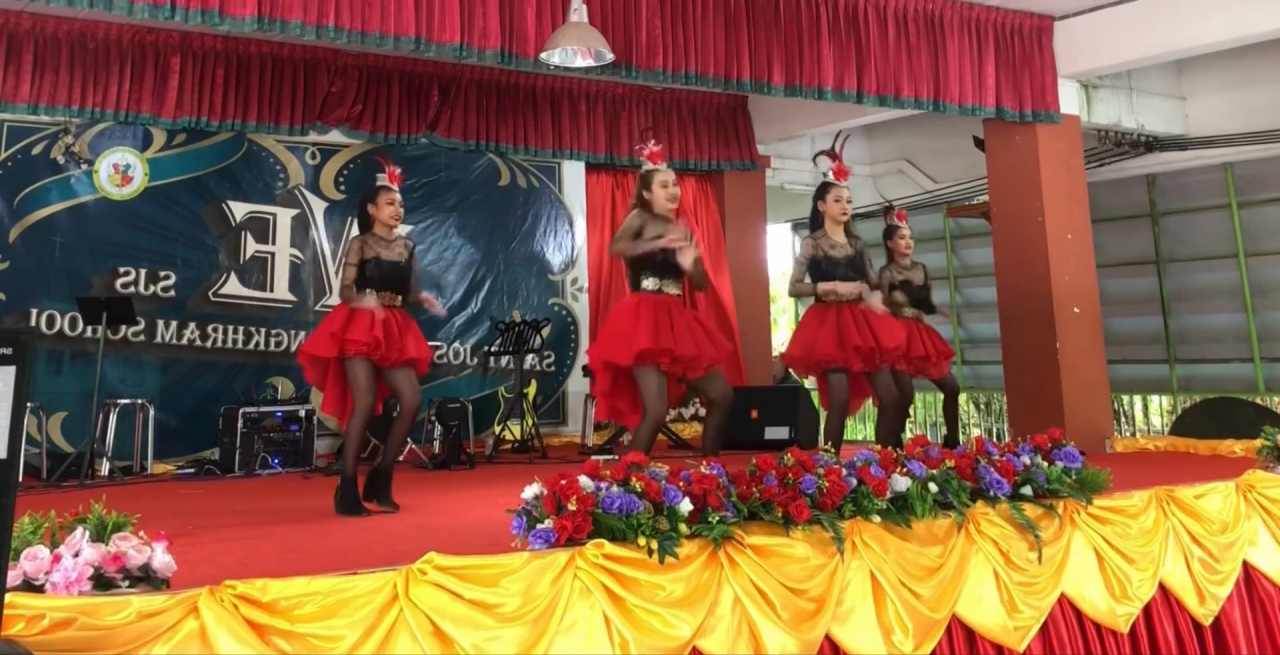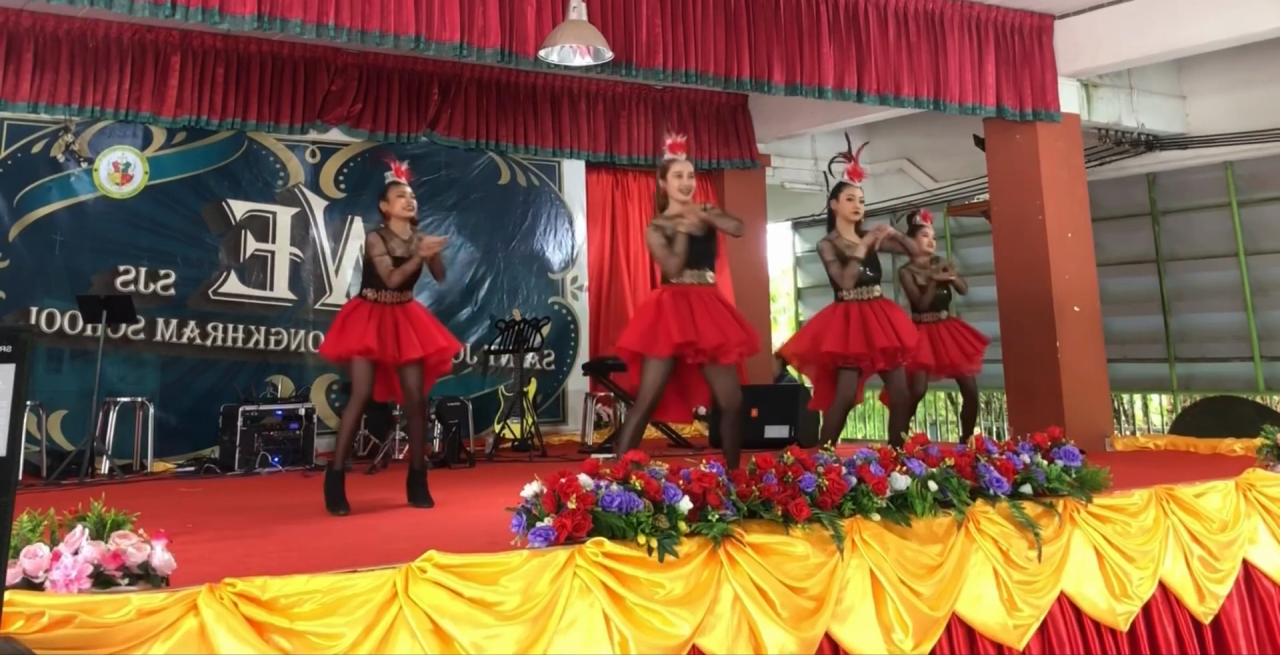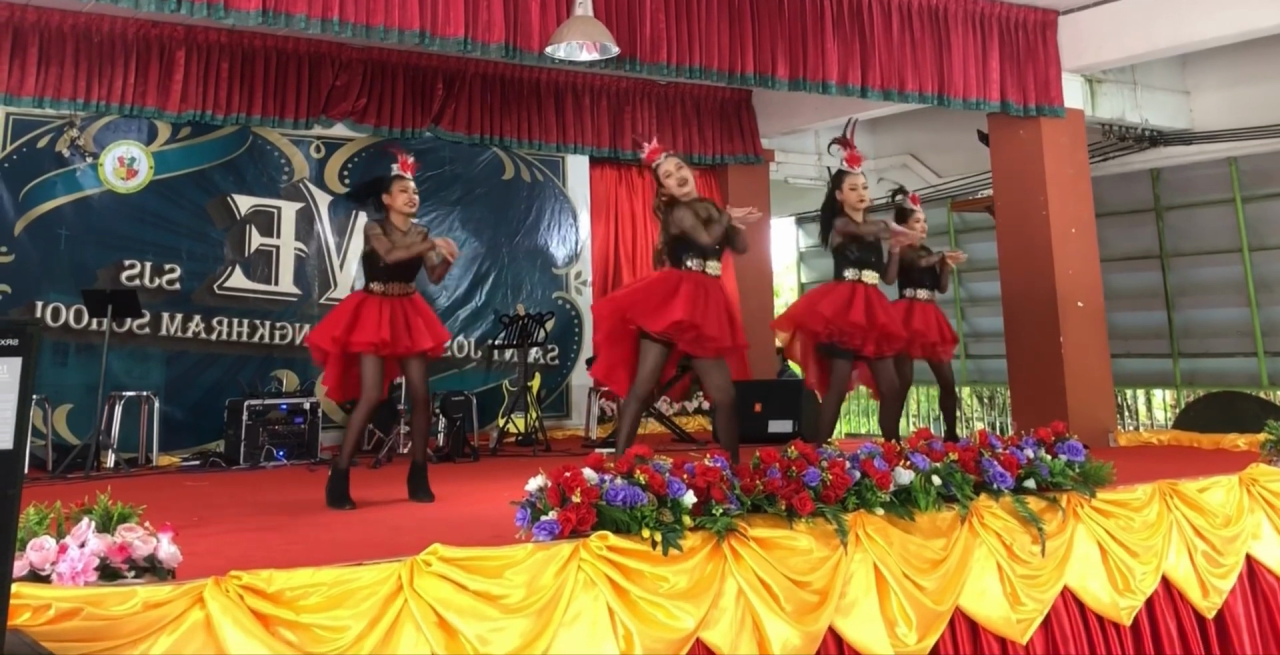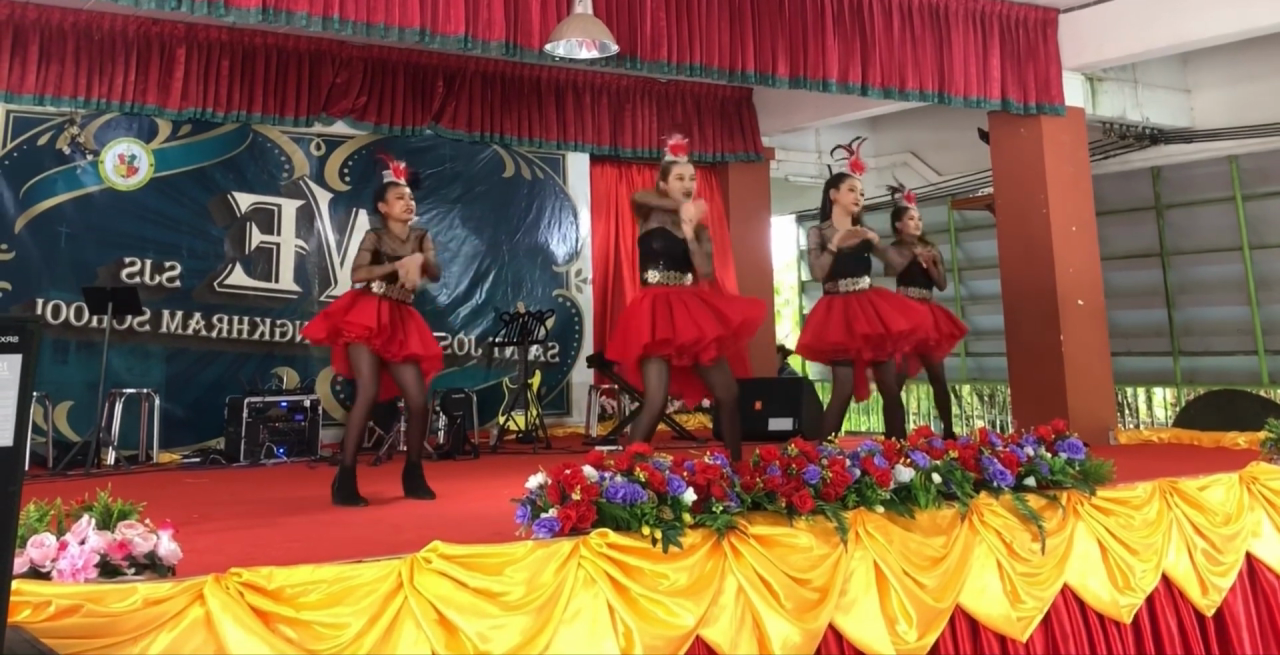
dt=0.5s
person 1, frame 1
left shoulder: (406, 246)
right shoulder: (359, 244)
left elbow: (409, 291)
right elbow: (346, 289)
left wrist: (426, 298)
right wrist: (364, 301)
left hip: (395, 329)
right hip: (359, 326)
left knee: (411, 403)
right knee: (364, 403)
left ankle: (379, 482)
right ankle: (347, 490)
person 1, frame 2
left shoulder: (422, 238)
right shoulder: (376, 238)
left elbow: (441, 275)
right elbow: (391, 279)
left wrist: (431, 253)
right wrist: (420, 253)
left hip: (405, 321)
right hip: (370, 319)
left knee: (417, 402)
right knee: (361, 396)
left ankle: (418, 483)
right ankle: (335, 480)
person 1, frame 3
left shoulder: (421, 234)
right shoulder: (375, 228)
left elbow: (436, 277)
right elbow: (390, 255)
left wrist: (446, 255)
right wrist: (430, 244)
left hip: (408, 316)
right hip: (374, 314)
left knee: (421, 395)
right knee: (371, 397)
left ankle: (418, 476)
right ankle: (339, 478)
person 1, frame 4
left shoulder: (422, 237)
right shoulder: (374, 237)
left elbow: (435, 275)
right elbow: (357, 274)
left wrist: (420, 261)
right wrist: (397, 264)
left hip: (403, 323)
right hip: (367, 316)
left knee: (419, 403)
right knee: (368, 396)
left ankle: (413, 474)
right ankle: (345, 479)
person 2, frame 1
left shoulder: (684, 232)
right shoulder: (639, 220)
left elbow: (701, 284)
right elbow: (616, 248)
left wrist: (691, 266)
right wrist: (661, 243)
left hip: (678, 321)
right hip: (643, 320)
left knee: (721, 396)
right knee: (656, 412)
person 2, frame 2
left shoulder: (706, 212)
right shoulder: (656, 226)
left elbow: (738, 228)
right elbow: (673, 267)
left wrist: (702, 215)
right wrist: (682, 224)
left hip: (708, 312)
right hip: (670, 310)
left knee: (731, 401)
right knee: (646, 400)
left ankle: (732, 474)
person 2, frame 3
left shoulder: (712, 209)
right shoulder: (679, 211)
left elbow: (742, 248)
right elbow: (706, 239)
left wrist: (733, 223)
right wrist: (728, 218)
left hip: (704, 304)
right hip: (671, 298)
left knee: (724, 397)
right knee: (640, 390)
person 2, frame 4
left shoulder: (698, 228)
right shoulder: (649, 215)
left elbow: (706, 274)
right elbow: (638, 197)
left wrist: (691, 234)
right wrist: (677, 207)
left hip: (694, 312)
right hip: (655, 314)
left knee: (728, 397)
right knee: (656, 403)
person 3, frame 1
left shoulder: (857, 244)
right shoulder: (812, 243)
left elbow: (873, 284)
right elbow: (794, 288)
left wrist: (875, 297)
right wrist: (831, 286)
left hip: (862, 325)
right hip: (828, 324)
left knee: (890, 398)
right knee: (840, 401)
person 3, frame 2
left shoulder: (870, 236)
right shoulder: (828, 242)
left elbow: (913, 250)
right elbow: (846, 282)
left wrist: (891, 235)
right wrist: (861, 251)
left hip: (881, 319)
right hip: (848, 320)
left knee: (901, 397)
right knee: (843, 398)
person 3, frame 3
left shoulder: (874, 231)
right shoulder: (841, 225)
left elbow: (889, 276)
right elbow: (869, 228)
left wrist: (896, 249)
right wrist: (896, 231)
left hip: (870, 309)
right hip: (843, 306)
left knee: (892, 388)
right knee: (837, 388)
person 3, frame 4
left shoulder: (865, 233)
right shoulder: (818, 232)
left elbow: (899, 262)
right elbow: (818, 273)
left wrist: (873, 239)
right wrist: (836, 240)
left hip: (872, 310)
right hip: (838, 315)
left knee: (891, 390)
right knee: (843, 391)
person 4, frame 1
left shoulder: (921, 269)
right shoulder: (887, 272)
left elbow: (927, 304)
right elbow: (883, 301)
left wrist: (938, 310)
right wrist: (893, 300)
left hip: (921, 333)
left knee: (952, 388)
right knee: (905, 395)
left ankle: (952, 440)
person 4, frame 2
left shoulder: (942, 264)
right shoulder: (906, 271)
left elbow: (963, 289)
right elbow: (921, 304)
left wrist: (951, 277)
right wrist: (936, 281)
left hip: (949, 332)
right hip: (922, 335)
left knee: (971, 392)
right knee: (916, 392)
left ankle: (967, 441)
person 4, frame 3
left shoulder: (930, 254)
right shoulder: (902, 249)
left elbow: (942, 288)
right elbow: (919, 262)
left wrist: (947, 265)
right wrist: (944, 256)
left hip: (930, 317)
right hip: (908, 316)
left knee: (948, 381)
right knee: (904, 381)
left ankle: (951, 434)
person 4, frame 4
left shoulder: (929, 249)
right shoulder: (895, 247)
left elbow: (942, 284)
right elbow: (892, 268)
left wrist: (930, 263)
right wrist: (914, 254)
left hip: (928, 314)
left knee: (939, 379)
right knee: (899, 377)
left ankle: (949, 433)
